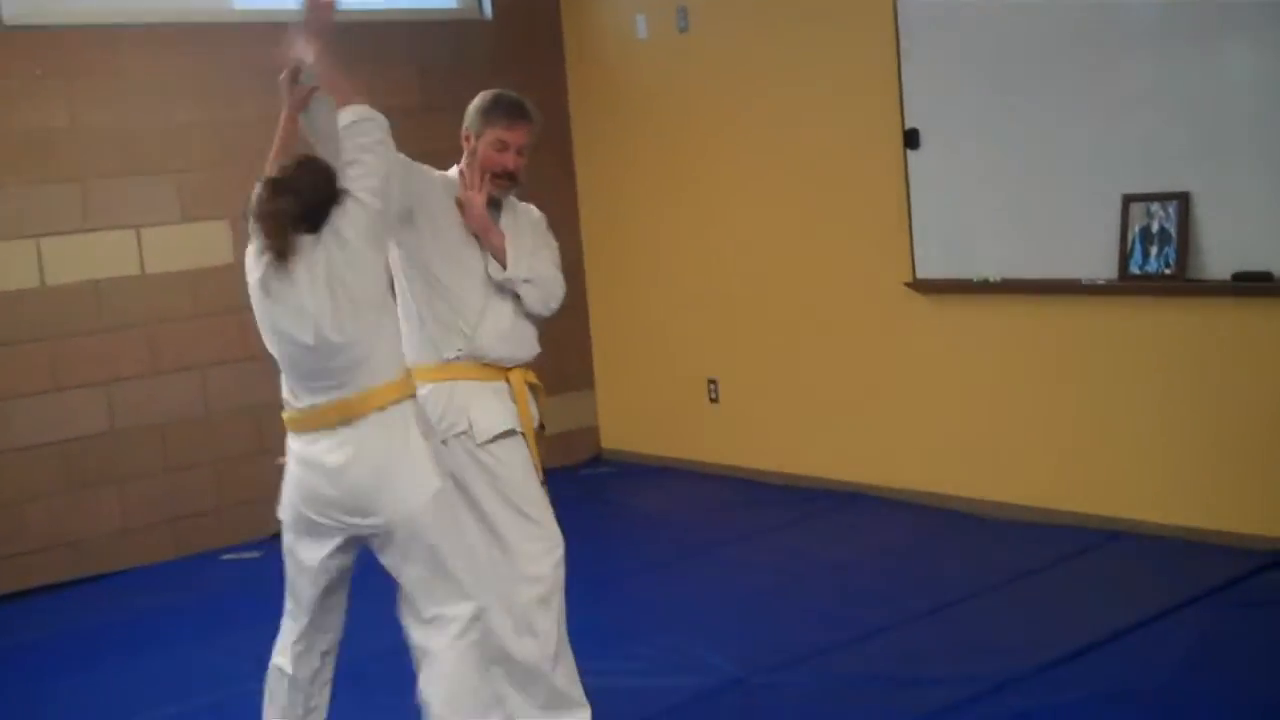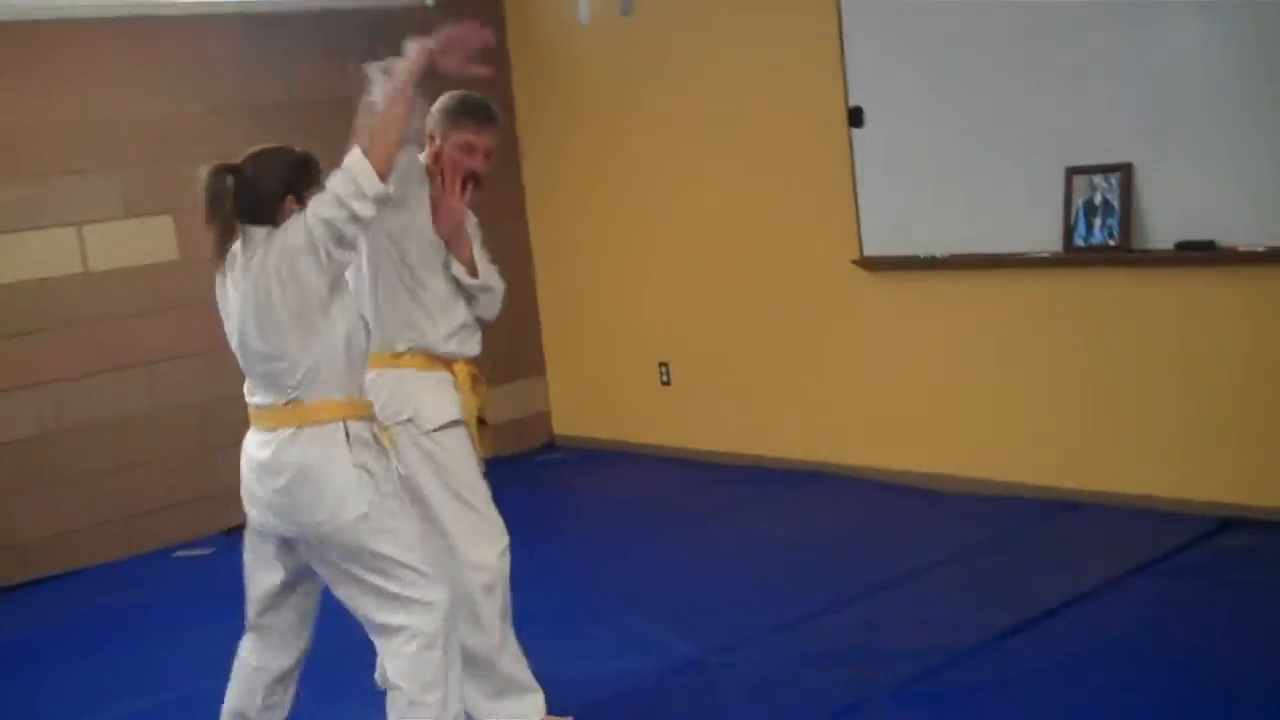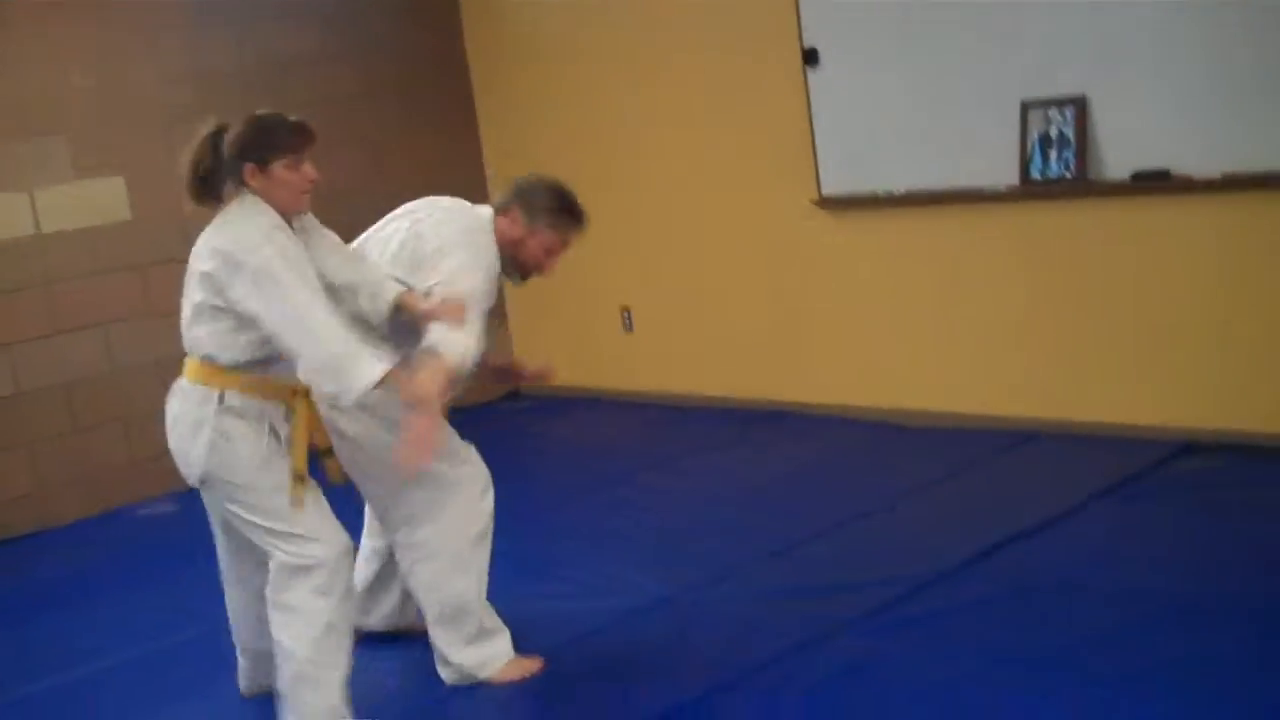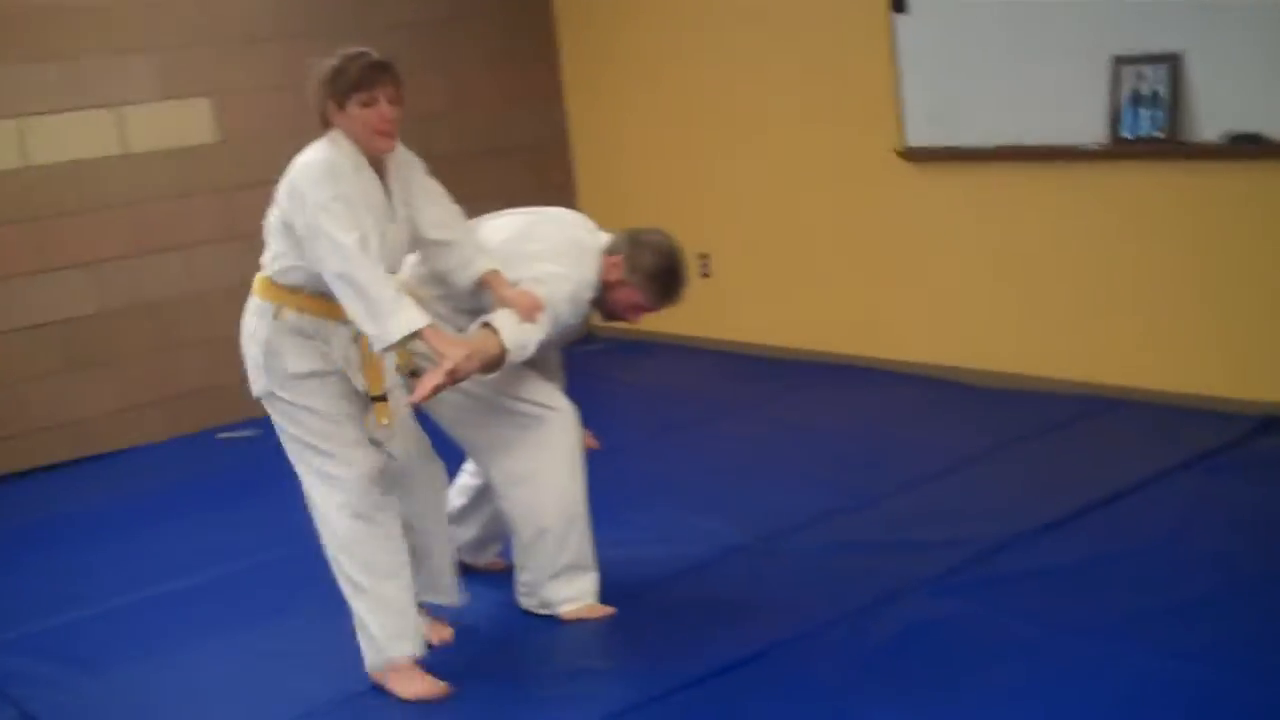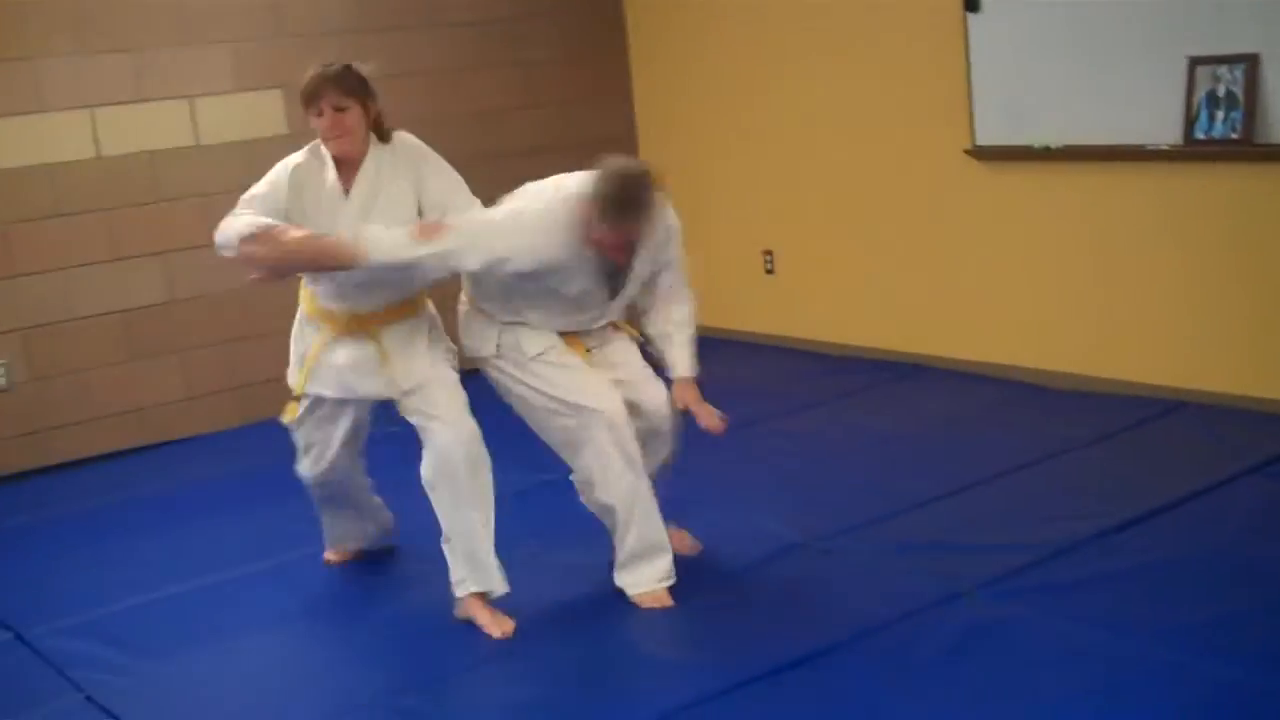
dt=0.4s
person 1, frame 1
left shoulder: (264, 264)
right shoulder: (348, 246)
left elbow: (279, 196)
right elbow: (366, 143)
left wrist: (289, 113)
left hip: (313, 466)
right hip: (390, 455)
left knee: (308, 624)
right knee: (447, 612)
person 1, frame 2
left shoulder: (237, 261)
right shoulder: (297, 252)
left elbow: (353, 192)
right elbow: (365, 172)
right wrist: (420, 60)
left hip: (270, 462)
right hip: (330, 461)
left knee: (275, 622)
right knee: (413, 608)
person 1, frame 3
left shoulder: (287, 223)
right shoulder: (249, 238)
left elbow: (351, 277)
right elbow: (313, 327)
left wrist: (419, 306)
right wrist: (405, 382)
left hip: (246, 413)
right hip: (227, 421)
left knee: (256, 555)
right knee: (316, 554)
left ankle: (264, 671)
person 1, frame 4
left shoulder: (399, 162)
right shoulder: (321, 171)
left elbow: (445, 235)
right elbow: (354, 269)
left wrist: (502, 289)
right wrist: (434, 337)
left hip: (354, 337)
right hip: (293, 338)
left knee: (408, 465)
right knee: (353, 485)
left ankle: (416, 603)
right ankle: (390, 652)
person 1, frame 5
left shoulder: (408, 157)
right shoulder: (298, 173)
left elbow: (465, 222)
right elbow: (240, 224)
right wrist: (269, 235)
left hip: (406, 332)
right hip: (330, 337)
left knee: (455, 444)
right knee: (323, 463)
left ankle: (478, 590)
right ankle: (361, 530)
person 2, frame 1
left shoulder: (525, 221)
right shoulder: (417, 194)
left elbow: (547, 294)
left wrist: (487, 232)
left hip: (499, 403)
right hip: (457, 406)
right knee: (528, 557)
person 2, frame 2
left shoulder: (448, 210)
right shoulder: (399, 184)
left elbow: (487, 303)
right elbow: (386, 92)
left wrist: (458, 240)
left hip: (431, 393)
right hip: (406, 395)
left knee: (427, 543)
right knee: (470, 548)
person 2, frame 3
left shoulder: (461, 220)
right shoulder: (472, 254)
right elbow: (454, 334)
left wrist: (499, 365)
left knee: (406, 489)
right knee: (456, 488)
left ankle: (379, 608)
right ankle: (473, 651)
person 2, frame 4
left shoulder: (586, 244)
right shoulder: (567, 277)
left elbow: (538, 334)
right elbow: (519, 325)
left wrist: (550, 402)
left hip: (444, 317)
left knee: (517, 434)
right knee: (546, 430)
left ankle: (462, 541)
right ankle: (556, 589)
person 2, frame 5
left shoulder: (657, 220)
right shoulder: (543, 222)
left elbow: (667, 293)
right elbow: (433, 243)
left wrist: (683, 376)
right wrist: (303, 253)
left hip: (590, 328)
right hip: (511, 332)
left knee: (652, 414)
right knee: (602, 420)
left ankle: (646, 523)
right ankle: (647, 571)
